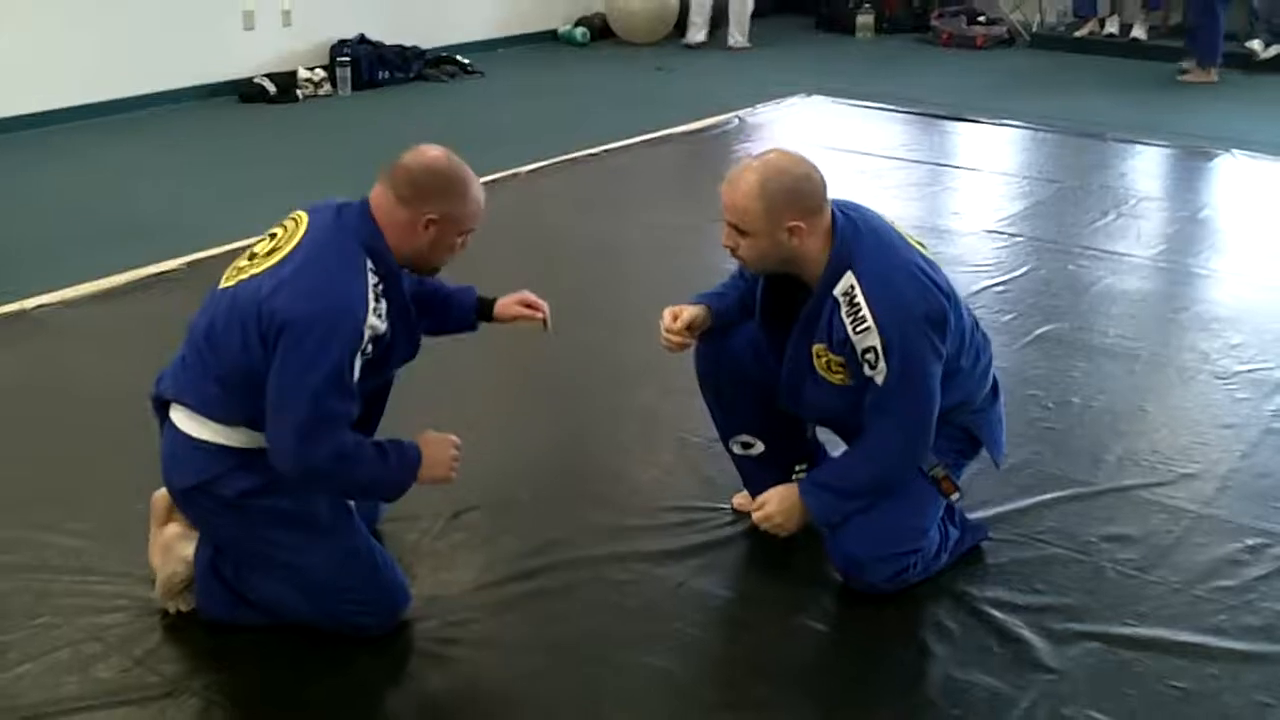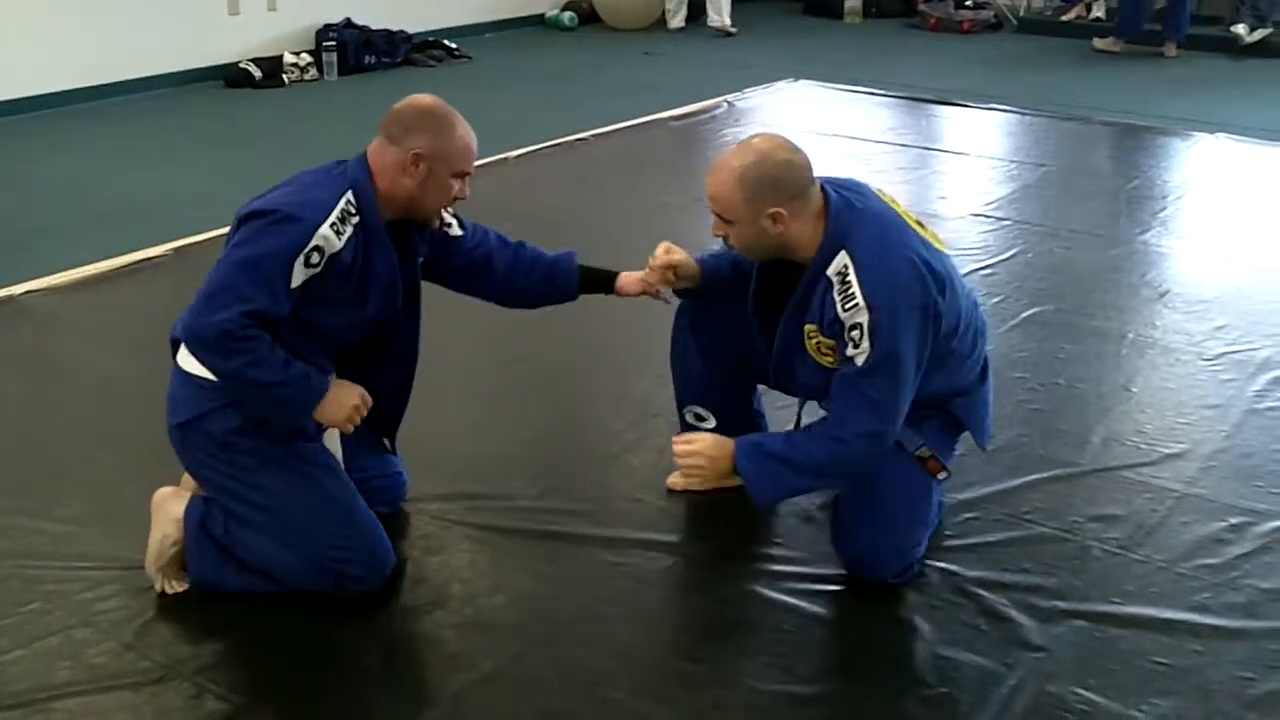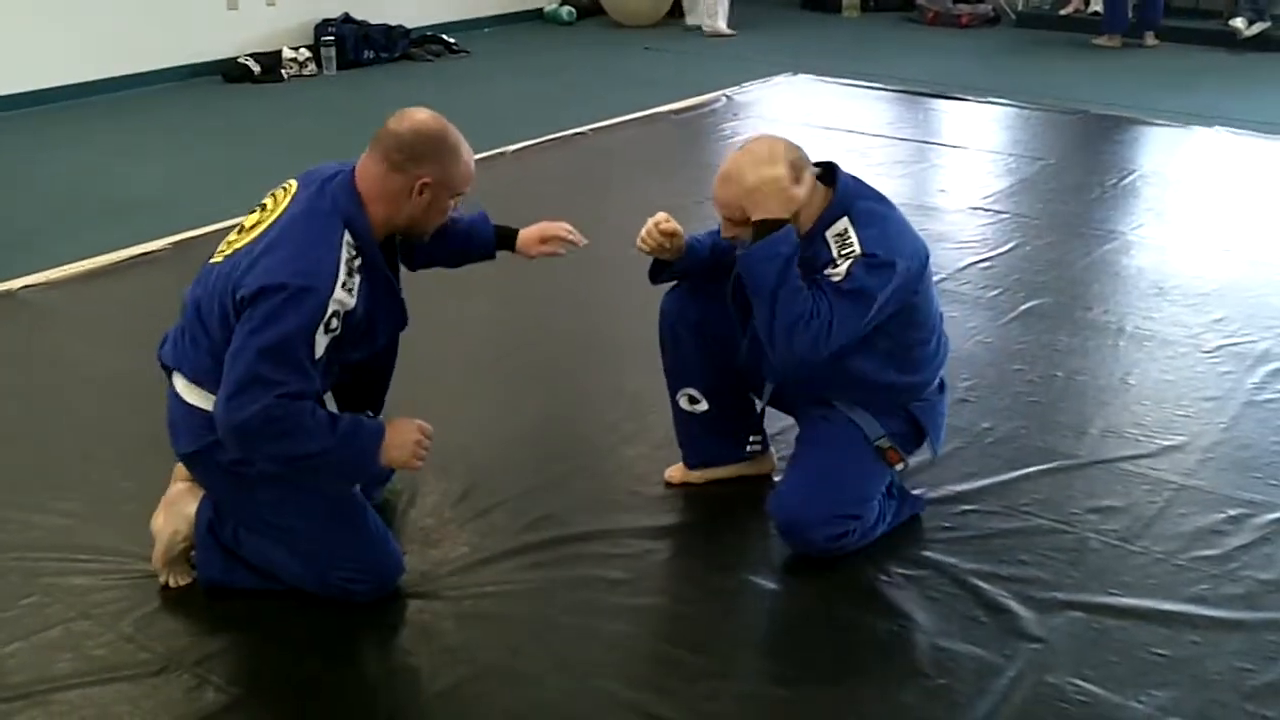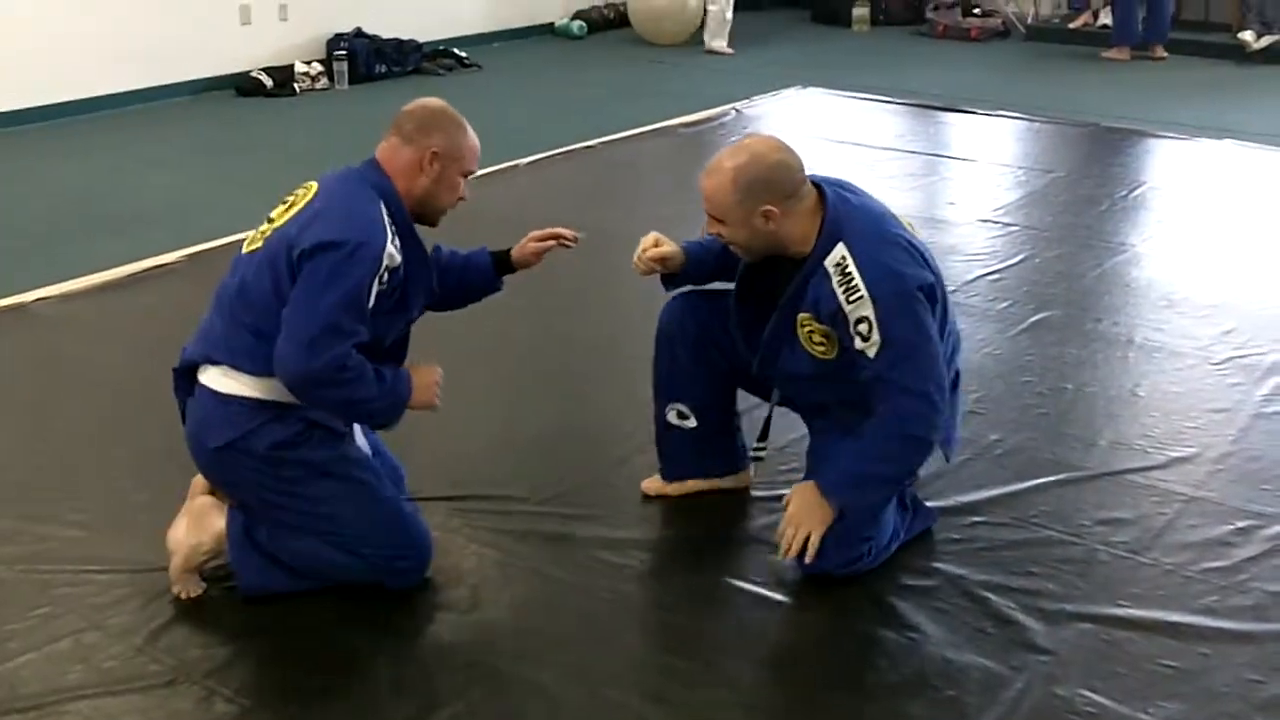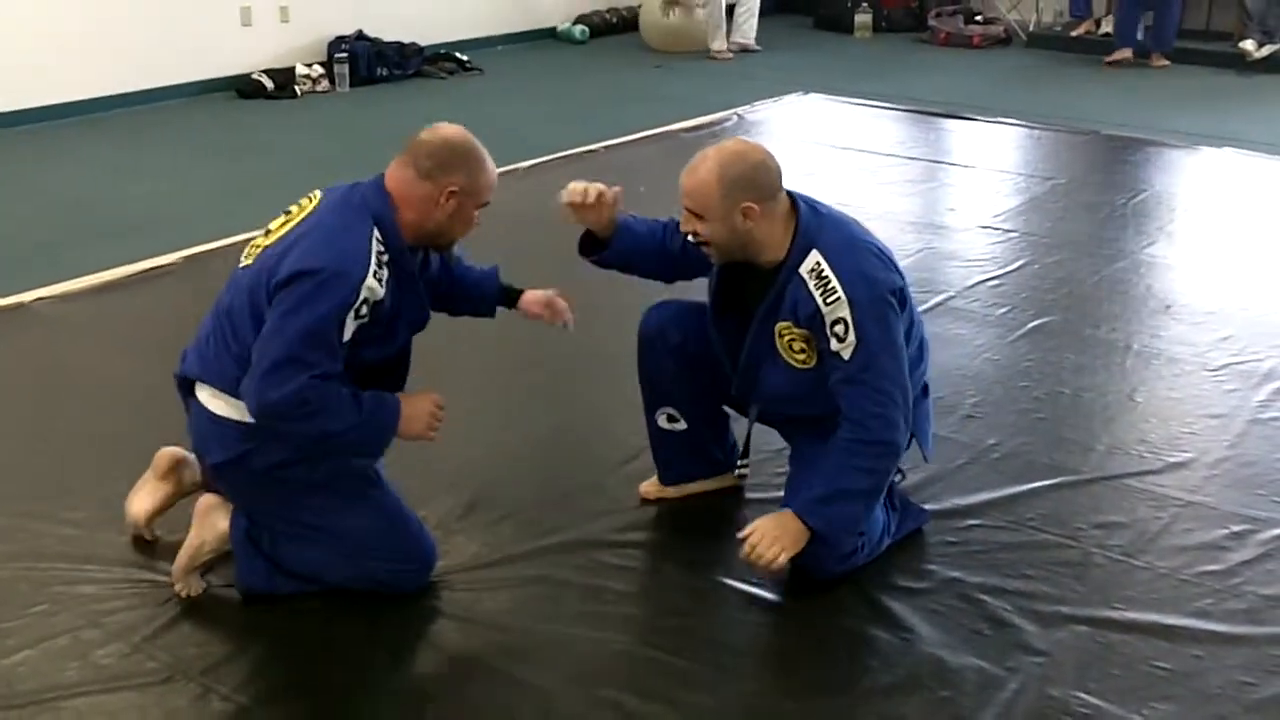
dt=0.7s
person 1, frame 1
left shoulder: (340, 223)
right shoulder: (335, 306)
left elbow: (400, 287)
right elbow: (310, 451)
left wrist: (485, 309)
right wrist: (412, 462)
left hip: (254, 426)
right hip: (228, 461)
left knee: (358, 513)
right knee: (374, 604)
left ankle: (194, 507)
right ankle: (199, 564)
person 1, frame 2
left shoulder: (405, 214)
right shoulder: (304, 222)
left elbow: (492, 262)
right elbow: (214, 329)
left wrist: (609, 280)
right wrist: (315, 396)
left hip: (289, 395)
right hip: (229, 409)
left knee: (383, 489)
right knee: (360, 567)
left ankle: (231, 484)
right ankle: (192, 524)
person 1, frame 3
left shoulder: (337, 191)
right shoulder: (311, 276)
left elbow: (411, 239)
right elbow: (253, 415)
left wrist: (509, 239)
right wrist: (372, 439)
left hip: (270, 394)
right hip: (231, 425)
left knee: (368, 472)
right knee: (370, 573)
left ankle: (216, 482)
right ankle: (200, 519)
person 1, frame 4
left shoulder: (354, 196)
right shoulder: (358, 235)
left elbow: (418, 280)
right elbow: (313, 366)
left wrist: (506, 262)
right wrist: (400, 389)
left hip: (247, 405)
right hip: (253, 422)
left knee: (384, 487)
right knee: (402, 555)
left ankle: (233, 486)
right ankle: (226, 529)
person 1, frame 5
left shoulder: (361, 210)
right shoulder: (343, 265)
left elbow: (425, 270)
right elbow: (279, 395)
left wrist: (511, 296)
right wrist: (392, 416)
left hip: (247, 405)
right hip: (258, 433)
left knee: (359, 489)
right knee: (404, 563)
left ankle: (192, 473)
right ankle: (231, 529)
person 2, frame 1
left shoulder: (891, 303)
right shoulder: (814, 229)
left elbow: (898, 441)
right elbow: (754, 285)
left wrist: (810, 500)
right wrist: (705, 313)
left hip: (928, 423)
left knee: (864, 559)
right knee: (721, 351)
left ankle: (948, 528)
right ankle: (790, 475)
person 2, frame 2
left shoulder: (884, 287)
right shoulder: (813, 205)
left elbow: (860, 435)
right elbow: (759, 264)
left wrist: (740, 459)
right wrist: (697, 273)
left hip: (918, 399)
left knee: (875, 557)
right knee: (701, 319)
left ankle: (913, 490)
right ankle: (719, 468)
person 2, frame 3
left shoulder: (876, 247)
right shoulder: (807, 190)
left elbow: (795, 346)
right elbow: (727, 256)
left wrist: (771, 227)
right wrist: (679, 249)
left hip: (874, 401)
left knee: (806, 524)
right knee: (685, 306)
left ankle: (890, 499)
right ankle: (734, 452)
person 2, frame 4
left shoulder: (880, 278)
right shoulder: (796, 199)
left elbow: (915, 412)
right elbow: (735, 252)
left wrist: (829, 494)
right wrist: (683, 259)
left hip: (874, 412)
left knee: (827, 552)
right knee: (687, 320)
left ankle: (896, 508)
right ankle: (708, 466)
person 2, frame 5
left shoulder: (852, 285)
right shoulder: (740, 231)
left elbow: (875, 427)
right elbow: (672, 249)
left wrist: (802, 517)
right wrist: (606, 227)
left hip: (864, 415)
left knee: (817, 550)
right knee: (665, 329)
left ankle: (880, 504)
right ankle: (705, 468)
